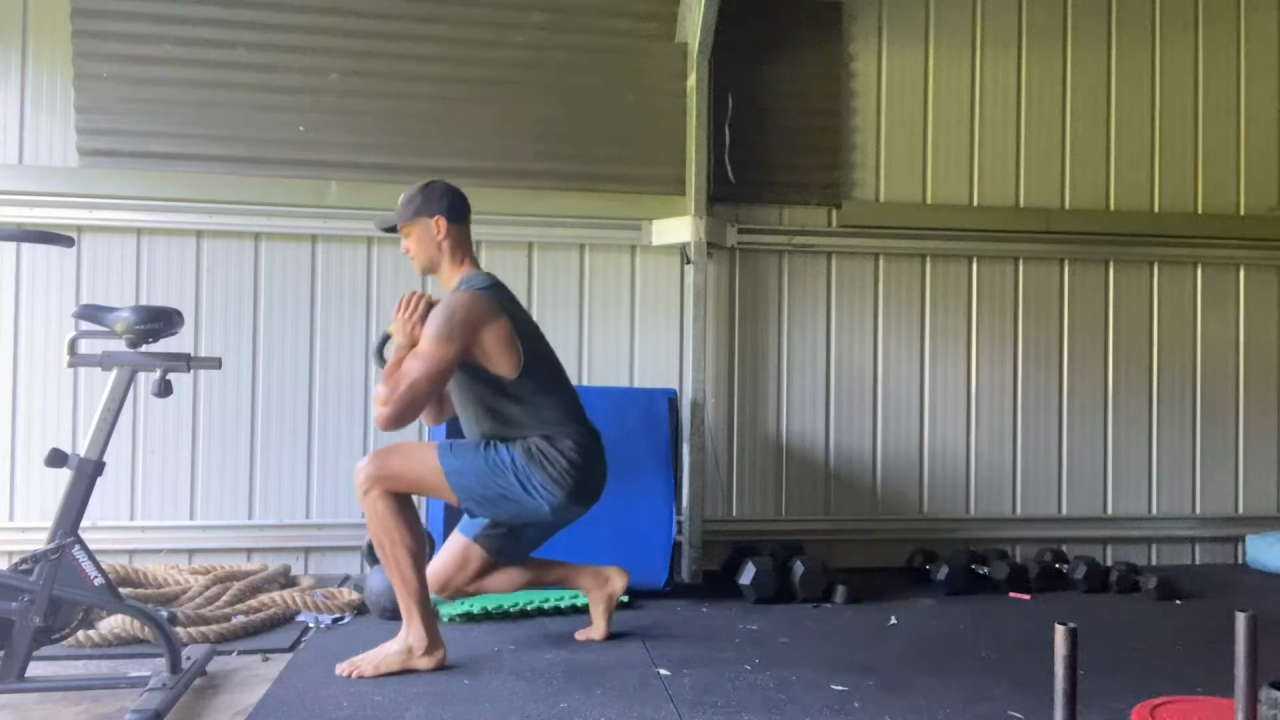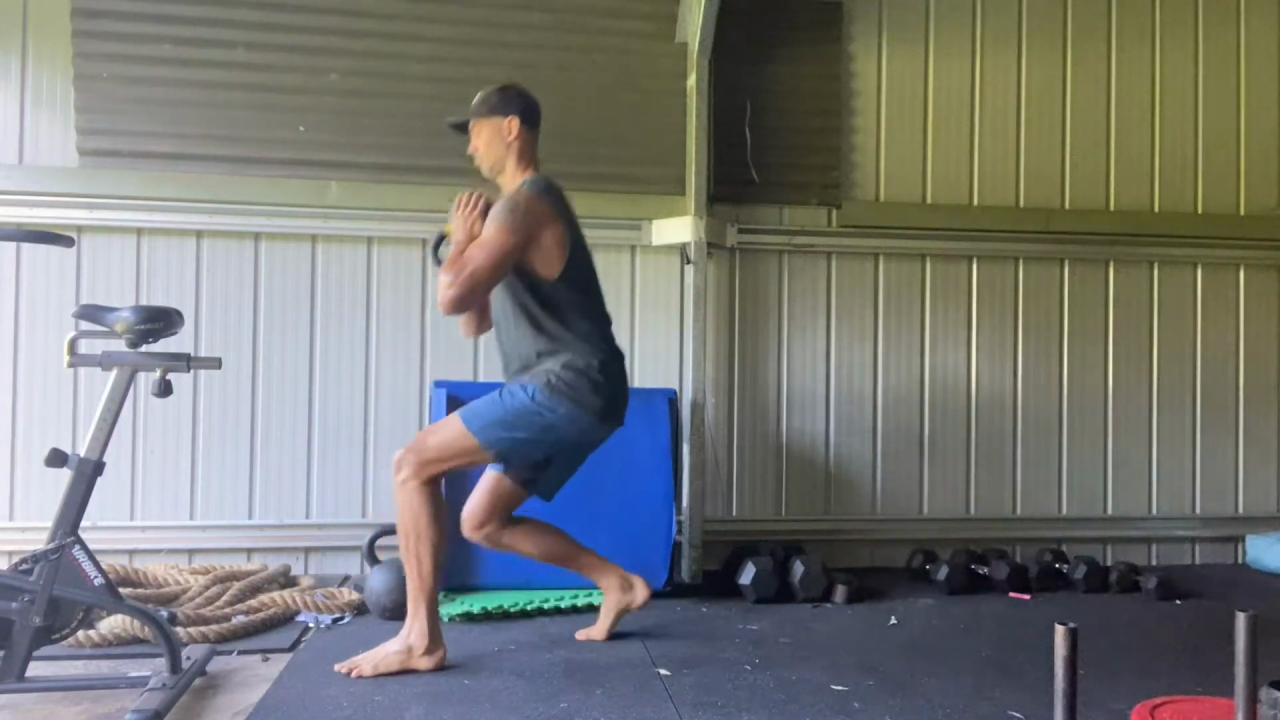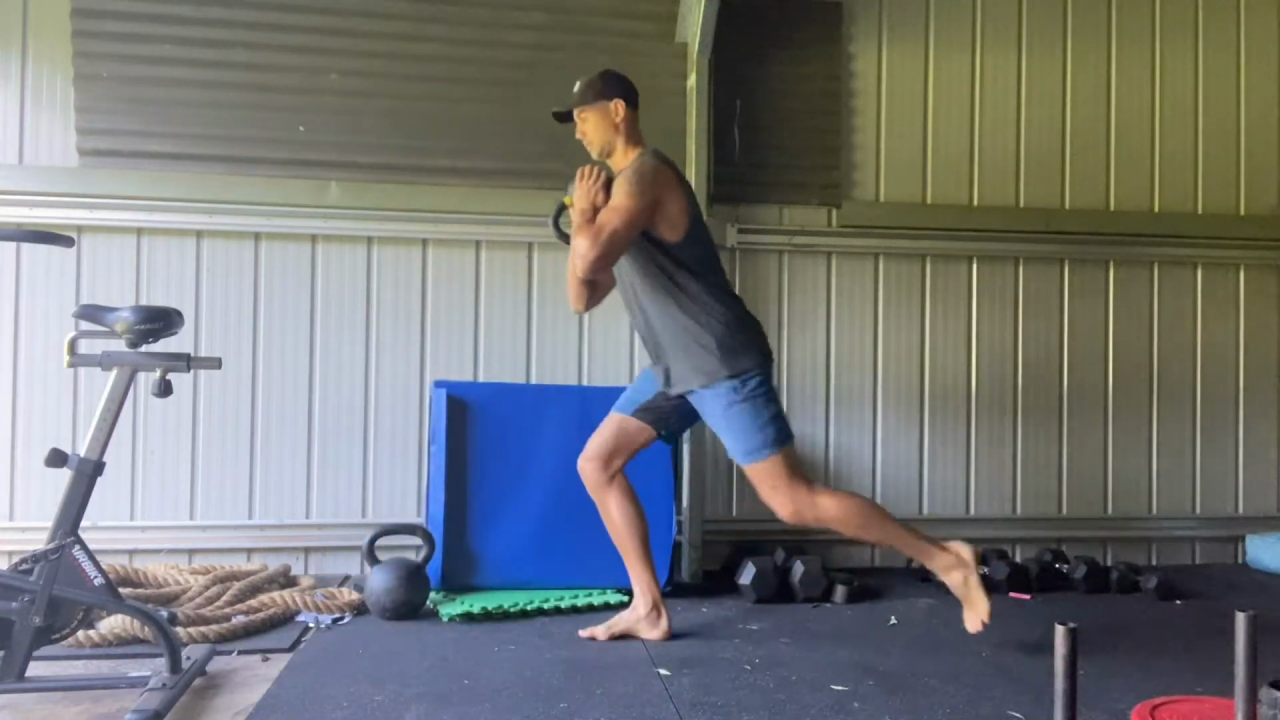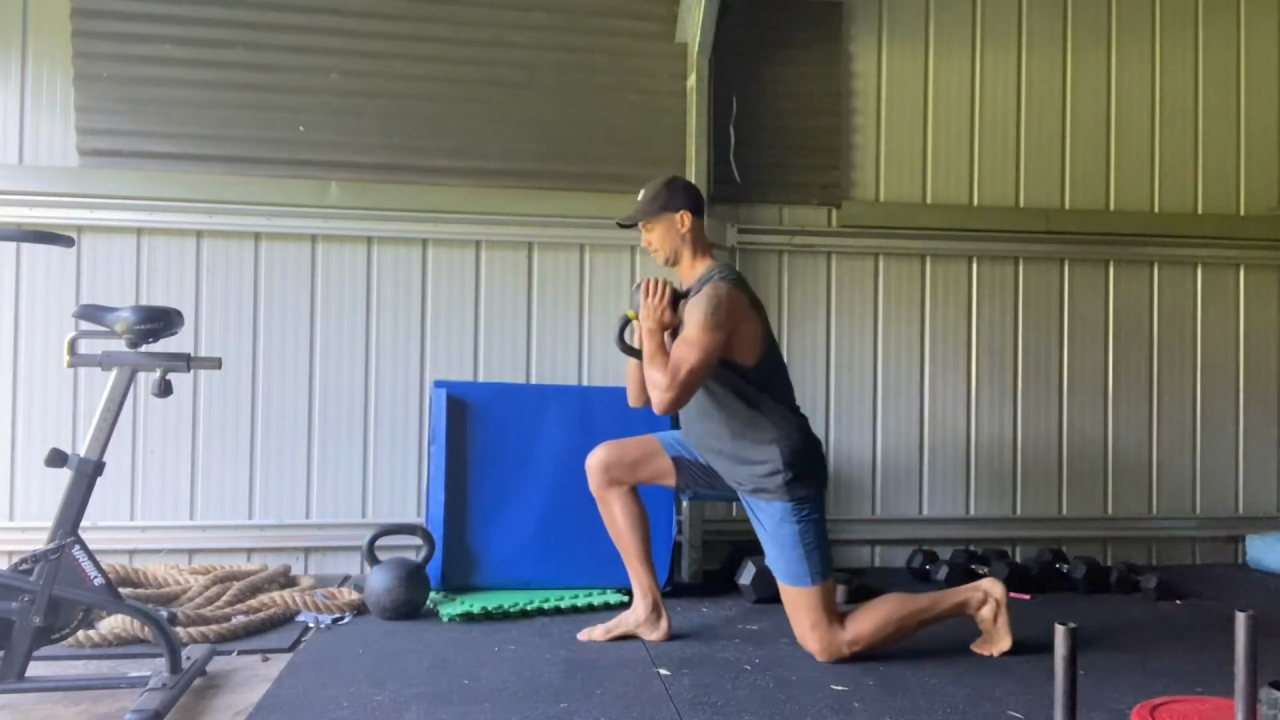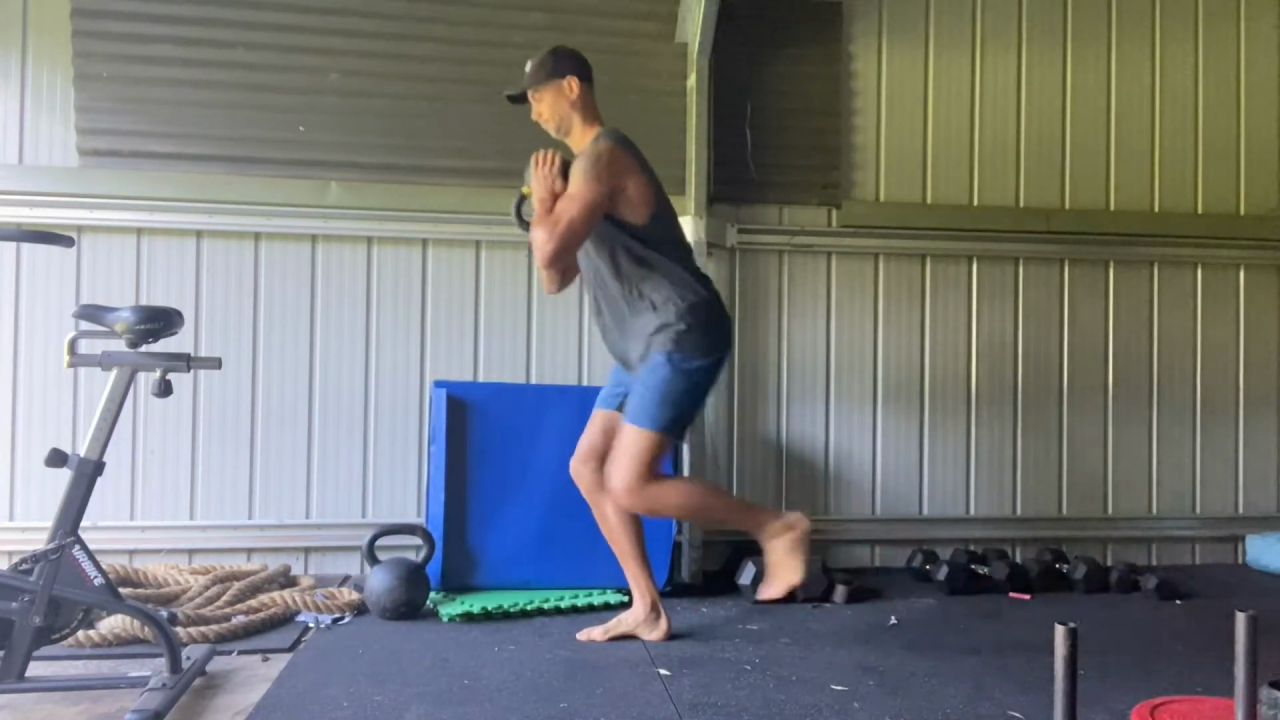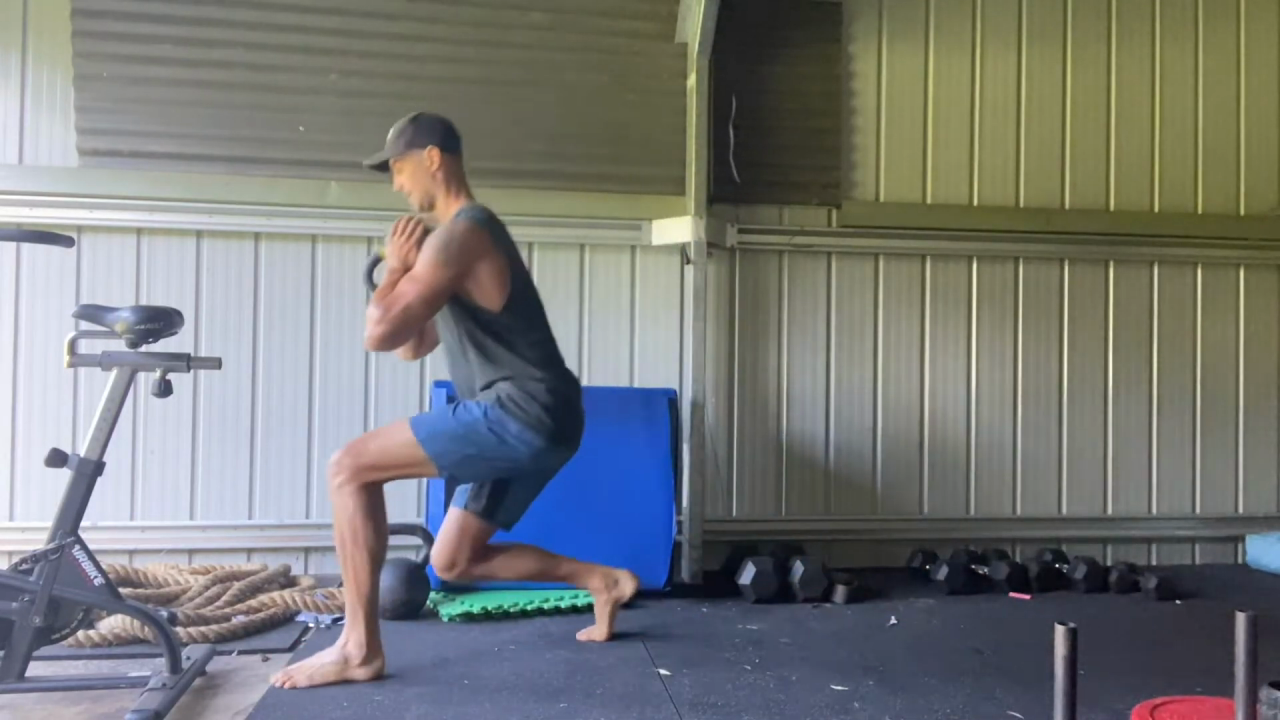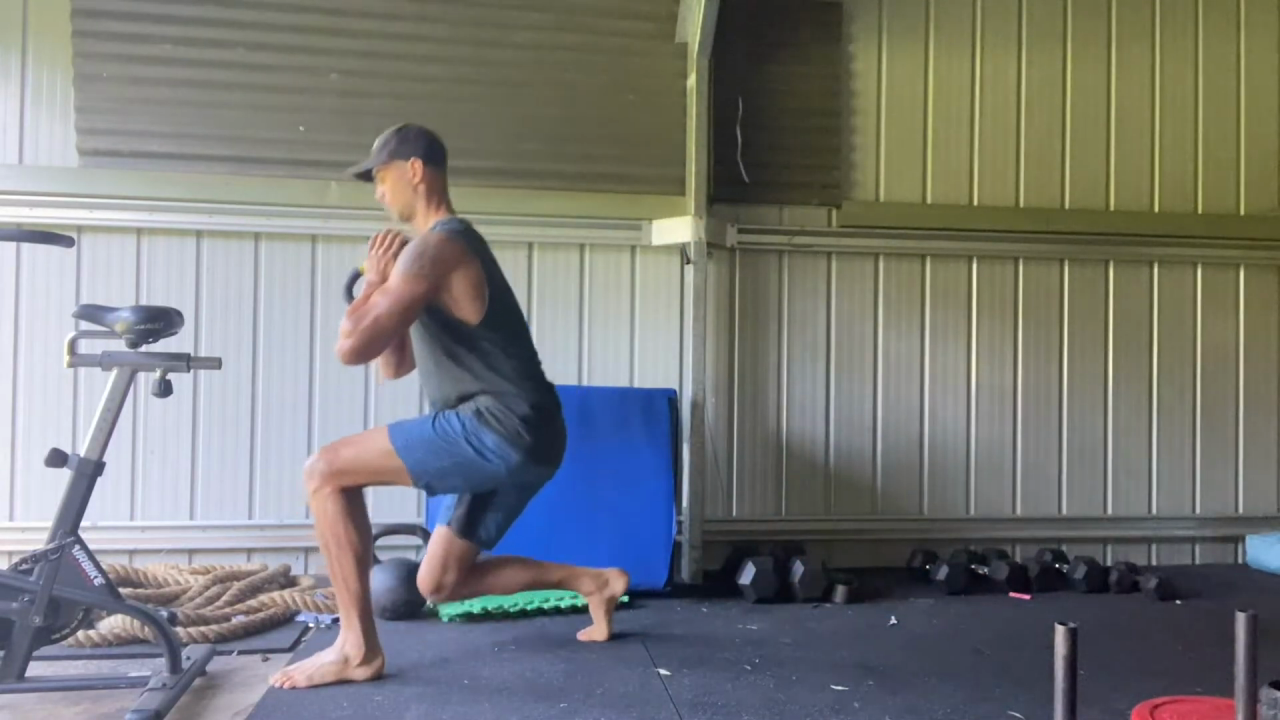
dt=0.7s
person 1, frame 1
left shoulder: (462, 306)
right shoulder: (473, 299)
left elbow: (390, 410)
right elbow: (437, 411)
left wrist: (403, 345)
right wrist: (417, 345)
left hip: (553, 468)
right hip: (550, 468)
left knee: (374, 474)
right knee: (446, 578)
left ankle: (419, 639)
right ankle: (597, 581)
person 1, frame 2
left shoulder: (523, 203)
right shoulder: (516, 208)
left elbow: (451, 298)
right elbow: (476, 321)
left wrist: (461, 243)
right wrist: (470, 246)
left hip: (566, 386)
right hip: (571, 391)
left knee: (413, 462)
right knee: (482, 522)
left ankle: (420, 639)
right ankle: (619, 585)
person 1, frame 3
left shoulder: (644, 176)
right shoulder: (621, 187)
left elbow: (589, 260)
right elbow: (583, 296)
left wrist: (583, 218)
right wrist: (583, 220)
left hip: (723, 360)
right hip: (680, 363)
left knee: (792, 501)
right knee: (595, 463)
left ankle: (941, 558)
right ankle: (647, 608)
person 1, frame 4
left shoulder: (716, 296)
right shoulder: (691, 296)
left elbow: (666, 397)
right elbow: (639, 398)
left wrist: (652, 331)
right wrist: (647, 334)
left hip: (775, 473)
right hip: (731, 457)
left knee: (828, 643)
right knee: (604, 465)
left ankle: (978, 597)
right ankle: (647, 610)
person 1, frame 5
left shoulder: (602, 157)
right shoulder: (590, 162)
left elbow: (549, 256)
right elbow: (558, 279)
left wrist: (545, 200)
right wrist: (550, 205)
left hip: (683, 332)
right hip: (648, 343)
left knee: (630, 486)
right knee: (587, 468)
left ankle: (776, 528)
right ankle: (646, 608)
person 1, frame 6
left shoulder: (460, 235)
right shoulder: (459, 236)
left elbow: (381, 333)
right elbow: (415, 345)
left wrist: (396, 269)
right wrist: (408, 272)
left hip: (525, 415)
right hip: (529, 422)
left knee: (350, 464)
right knee: (453, 559)
left ankle: (358, 648)
right ankle: (603, 580)
person 1, frame 7
left shoulder: (436, 247)
right shoulder: (442, 249)
left elbow: (353, 345)
right elbow: (396, 364)
left wrist: (373, 283)
right wrist: (386, 288)
left hip: (505, 429)
right hip: (516, 438)
left knee: (326, 470)
right knee: (440, 583)
left ankle: (357, 648)
right ankle: (595, 582)
